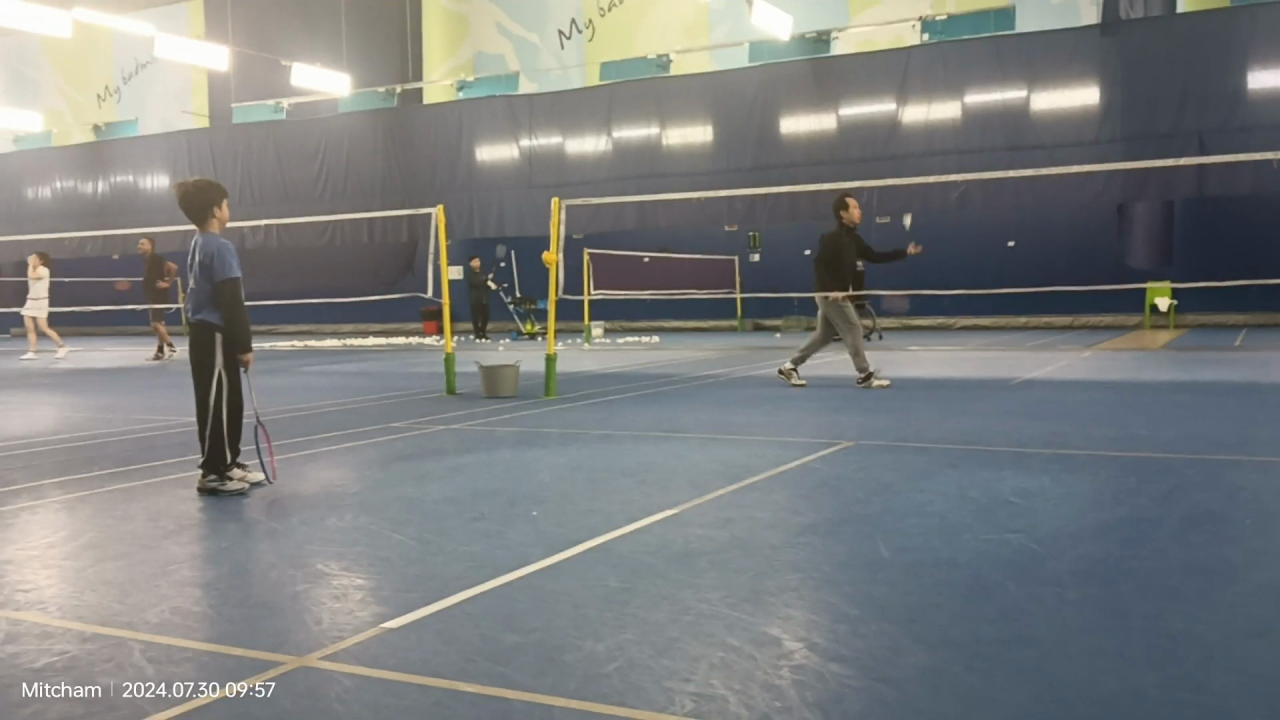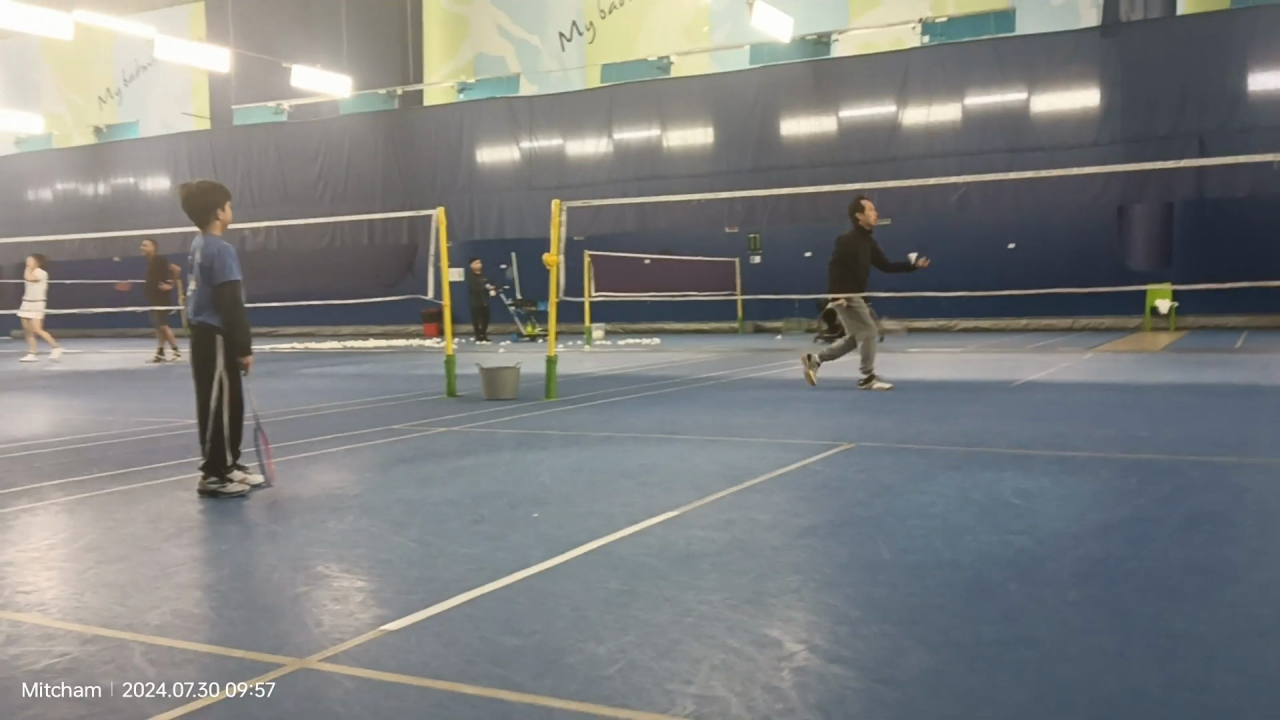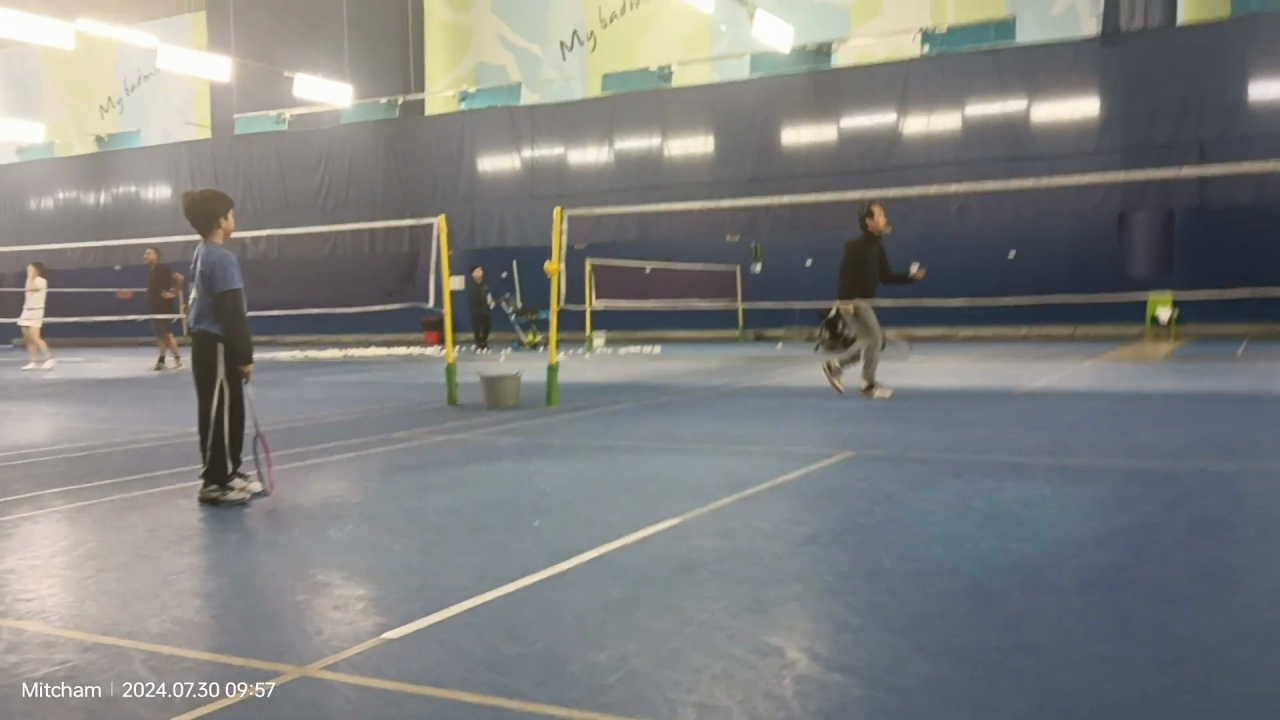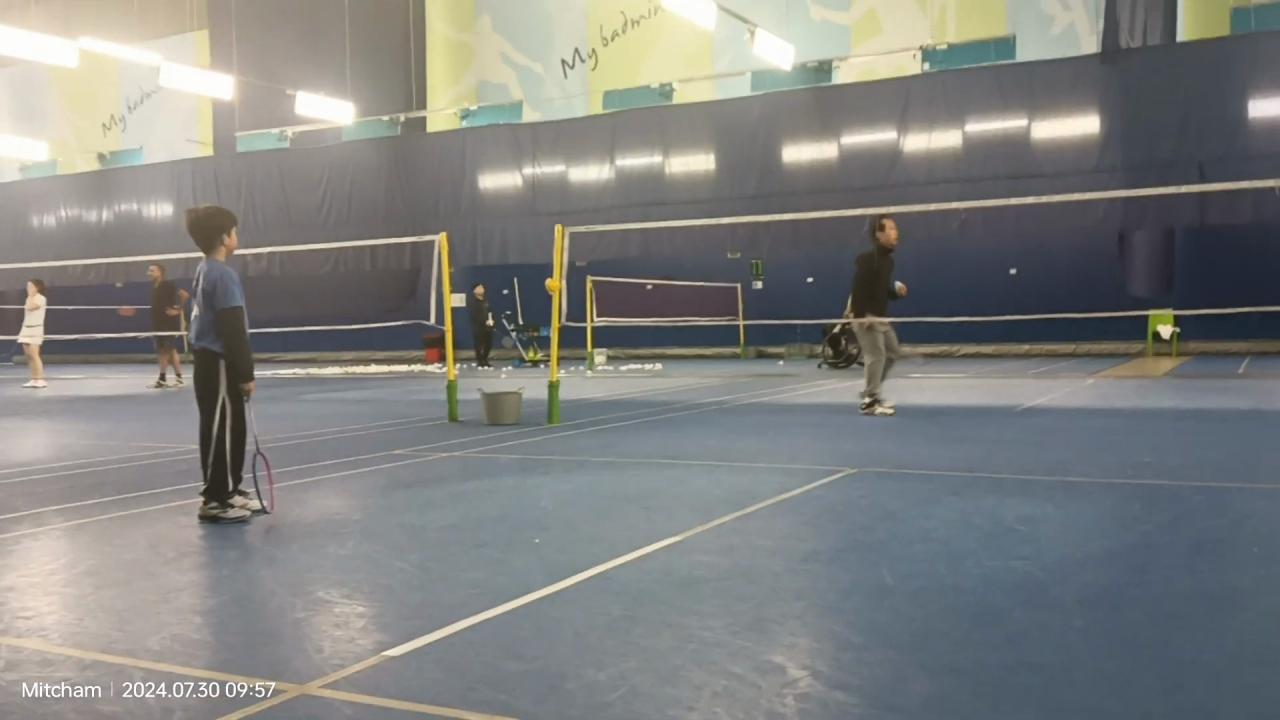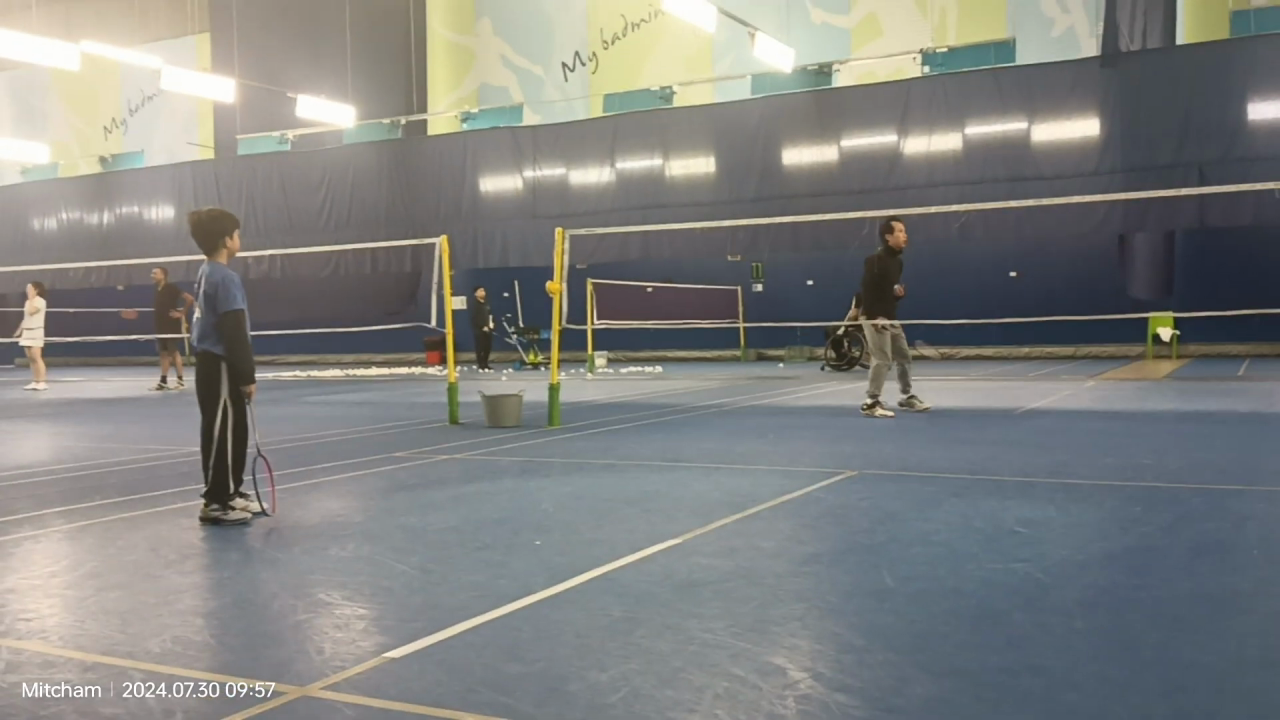
dt=0.1s
person 1, frame 1
left shoulder: (199, 244)
right shoulder: (220, 247)
right elbow: (231, 301)
left wrist: (238, 341)
right wrist: (244, 344)
left hip: (204, 332)
right hip: (214, 335)
left knee: (227, 400)
right knee: (217, 402)
left ankle: (228, 463)
right ankle: (213, 472)
person 1, frame 2
left shoulder: (200, 246)
right shoulder: (221, 249)
right elbow: (231, 304)
left wrist: (239, 343)
right wrist: (244, 346)
left hip: (205, 334)
right hip: (215, 337)
left knee: (227, 402)
right knee: (218, 404)
left ankle: (228, 465)
right ankle: (213, 474)
person 1, frame 3
left shoulder: (202, 253)
right shoulder: (222, 258)
right elbow: (231, 312)
left wrist: (240, 352)
right wrist: (245, 355)
left hip: (206, 342)
right hip: (216, 346)
left knee: (229, 411)
right knee: (219, 412)
left ankle: (228, 473)
right ankle: (214, 482)
person 1, frame 4
left shoulder: (205, 270)
right shoulder: (224, 275)
right elbow: (233, 330)
left wrist: (241, 369)
right wrist: (246, 372)
left hip: (208, 359)
right hip: (218, 363)
left knee: (230, 428)
right knee: (221, 429)
left ankle: (228, 490)
right ankle: (214, 500)
person 1, frame 5
left shoulder: (207, 273)
right shoulder: (225, 278)
right elbow: (234, 332)
left wrist: (243, 372)
right wrist: (247, 376)
left hip: (211, 362)
right hip: (220, 366)
left knee: (232, 430)
right knee: (222, 431)
left ankle: (230, 493)
right ankle: (216, 502)
person 2, frame 1
left shoulder: (854, 238)
right shoulder: (831, 238)
left elbow: (874, 256)
right elbow: (820, 265)
left wrist: (905, 252)
right wrist: (831, 290)
left hip: (840, 294)
right hip: (830, 295)
left knee: (824, 335)
right knee: (854, 330)
left ankle: (791, 367)
right ankle: (864, 375)
person 2, frame 2
left shoulder: (869, 242)
right shoulder: (847, 240)
left elbow: (885, 266)
right elbow: (834, 267)
left wrist: (914, 264)
right wrist: (839, 295)
left hip: (854, 295)
right hip: (844, 297)
left knee: (855, 338)
right knee: (869, 332)
left ankle: (815, 360)
right ankle: (867, 377)
person 2, frame 3
left shoulder: (878, 247)
right shoulder: (856, 246)
left elbow: (885, 277)
right elbow: (845, 273)
left wrist: (911, 277)
right wrist: (847, 300)
left hip: (865, 301)
right hip: (853, 302)
left knee: (869, 340)
right knee: (872, 338)
left ankle: (835, 366)
right ankle: (869, 385)
person 2, frame 4
left shoulder: (888, 260)
right shoulder: (868, 258)
right elbow: (858, 287)
left wrist: (898, 291)
right wrist: (862, 314)
left hip: (880, 316)
right hip: (866, 317)
left knee: (893, 352)
right knee: (876, 355)
left ankle: (871, 392)
right ankle: (870, 401)
person 2, frame 5
left shoulder: (898, 261)
right shoulder: (876, 260)
right elbow: (867, 289)
left wrist: (899, 292)
right wrist: (873, 316)
left hip: (891, 319)
right hip: (876, 319)
left knee: (904, 356)
right knee: (882, 359)
left ankle: (907, 396)
right ankle: (871, 402)
